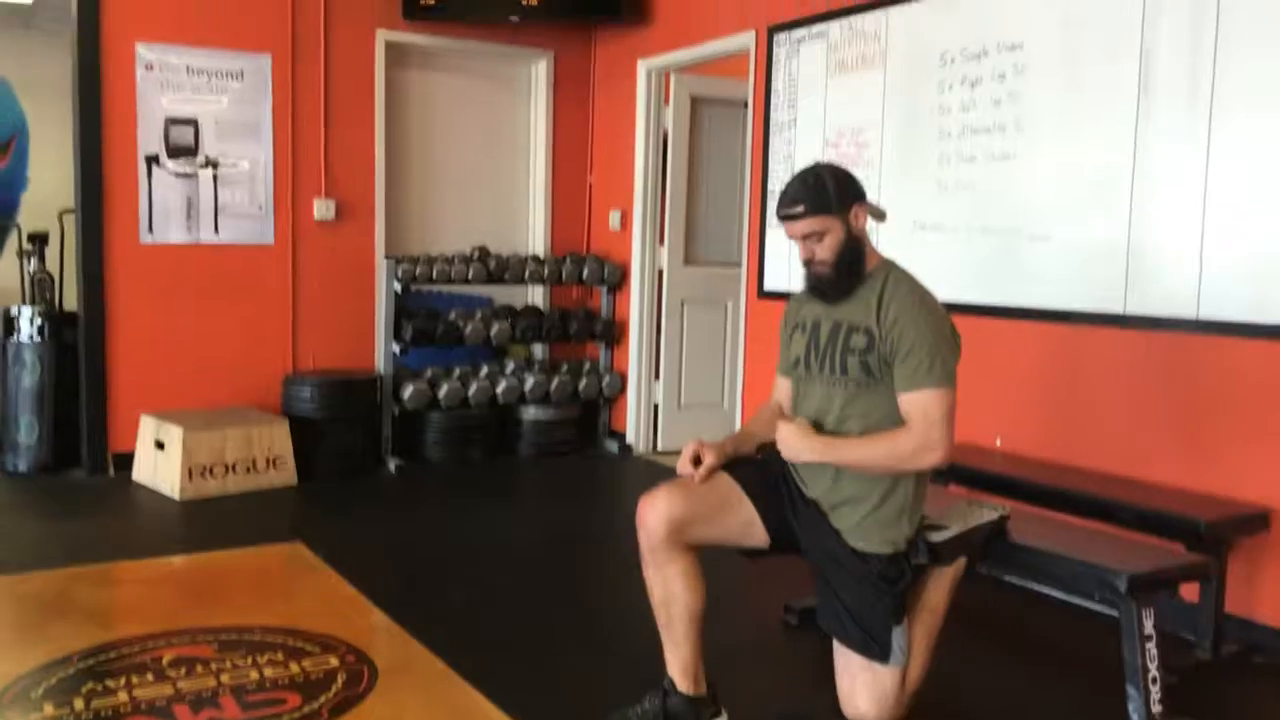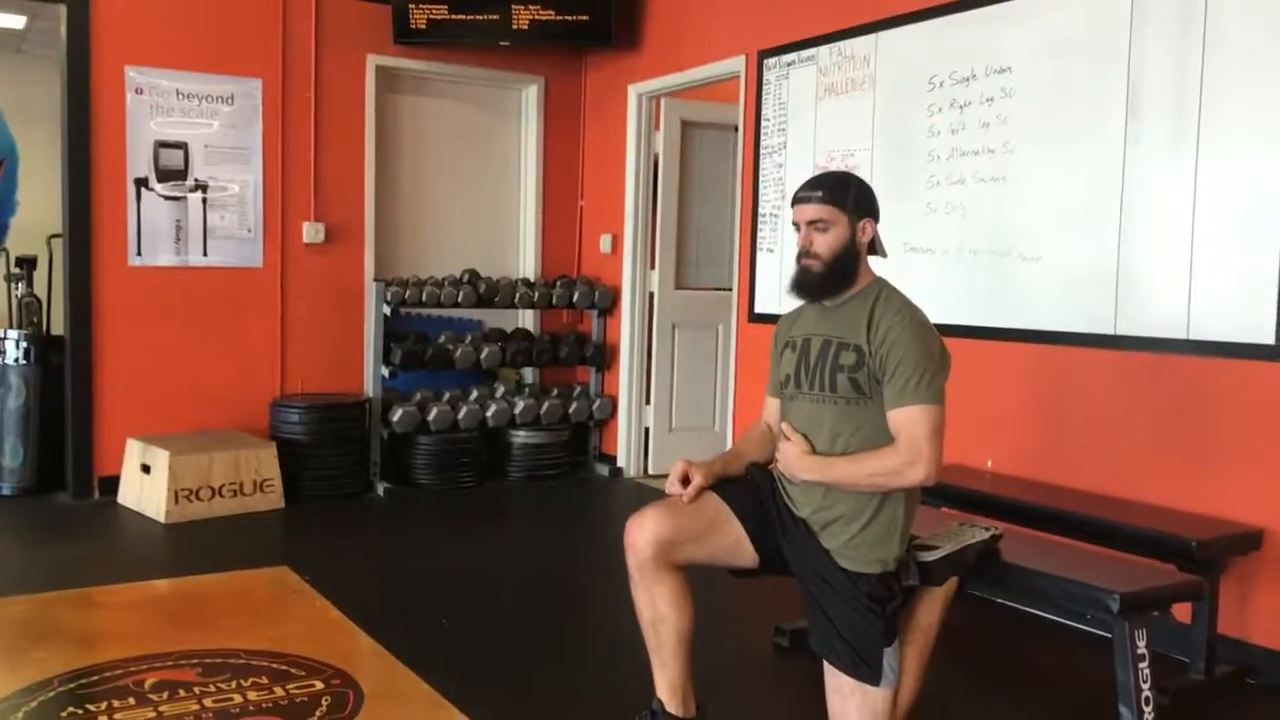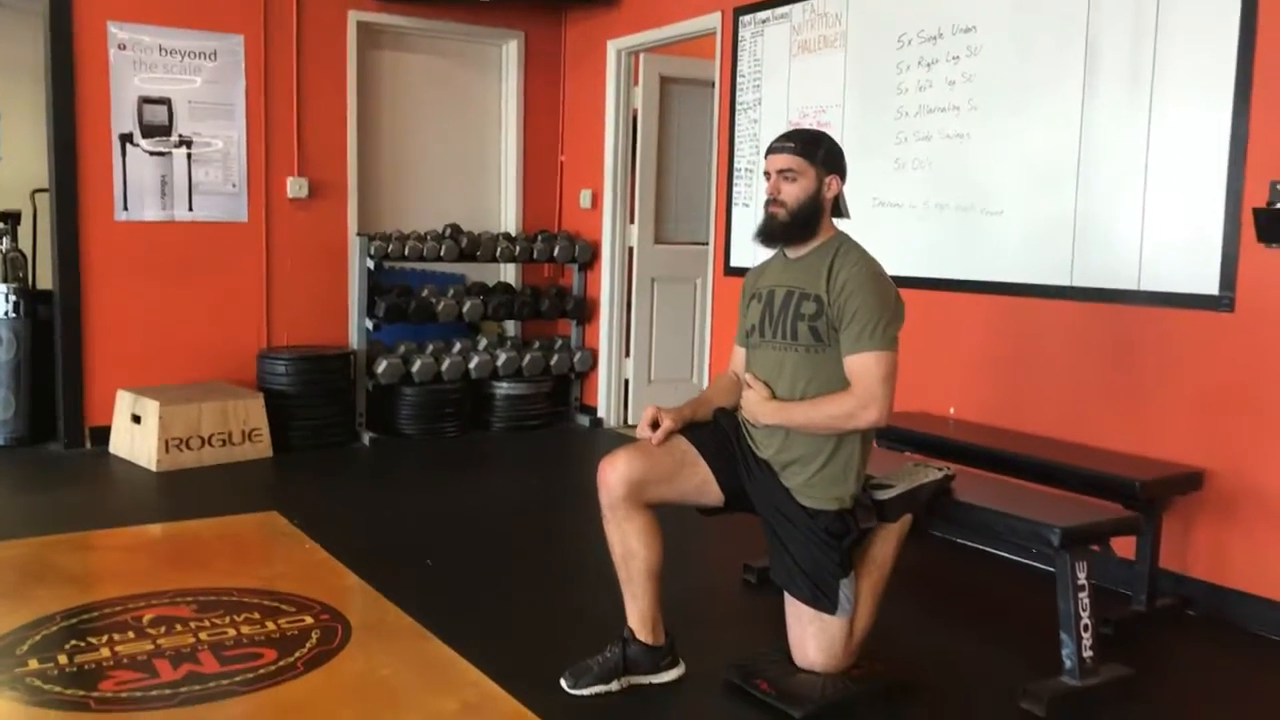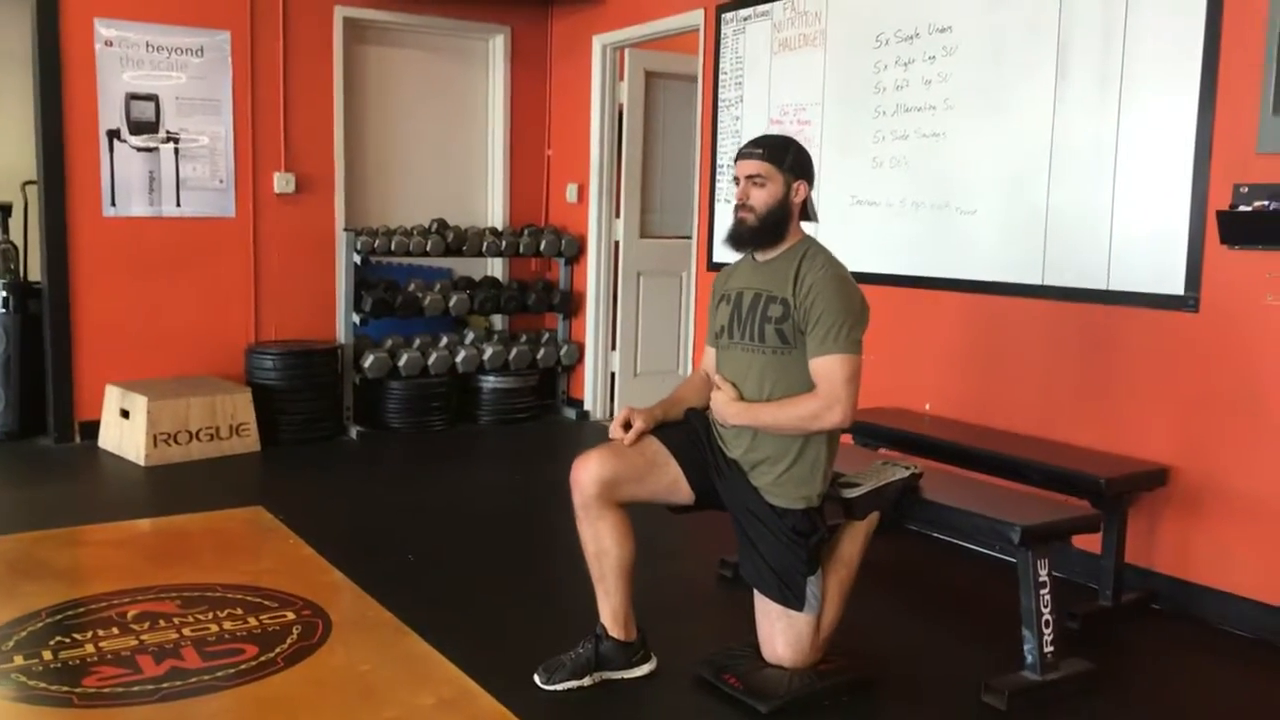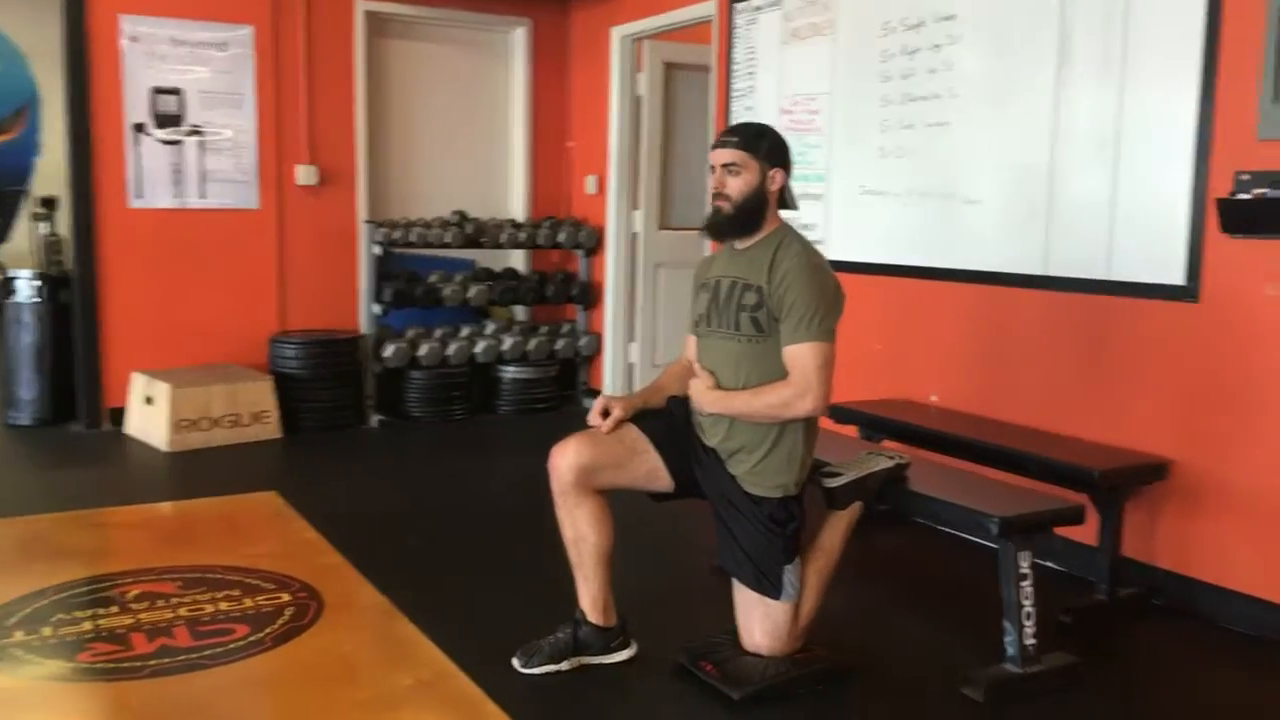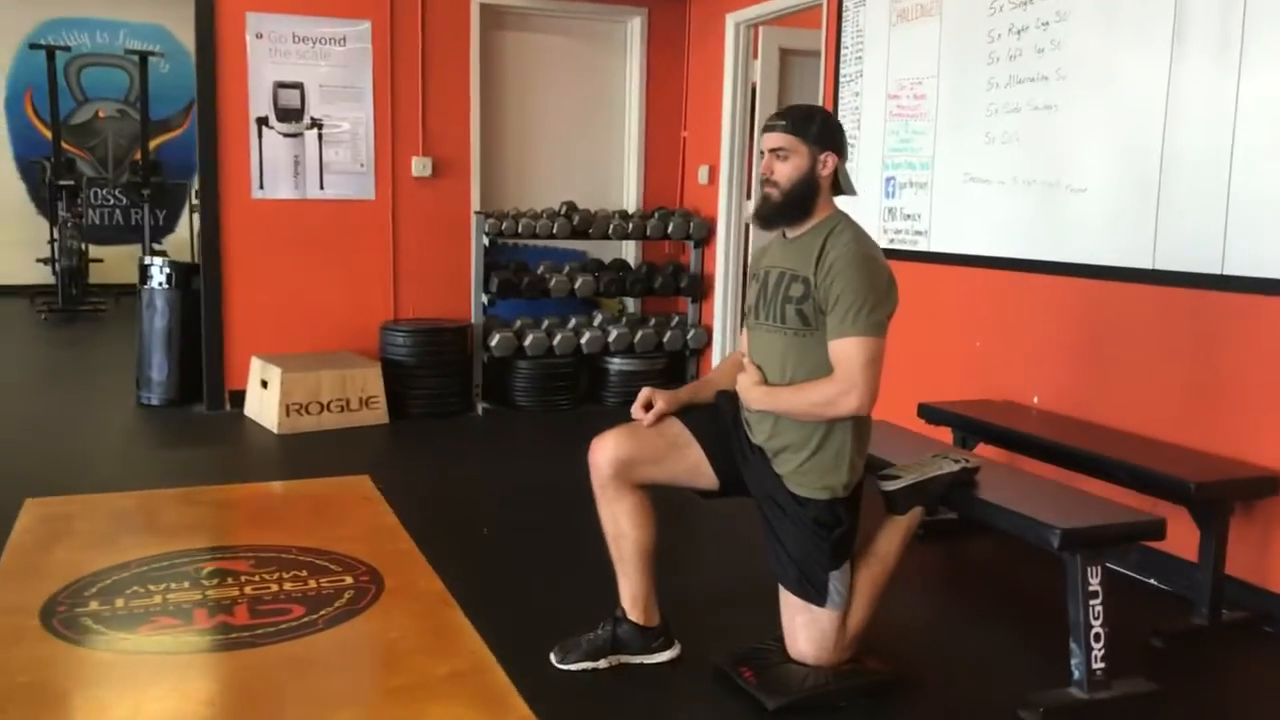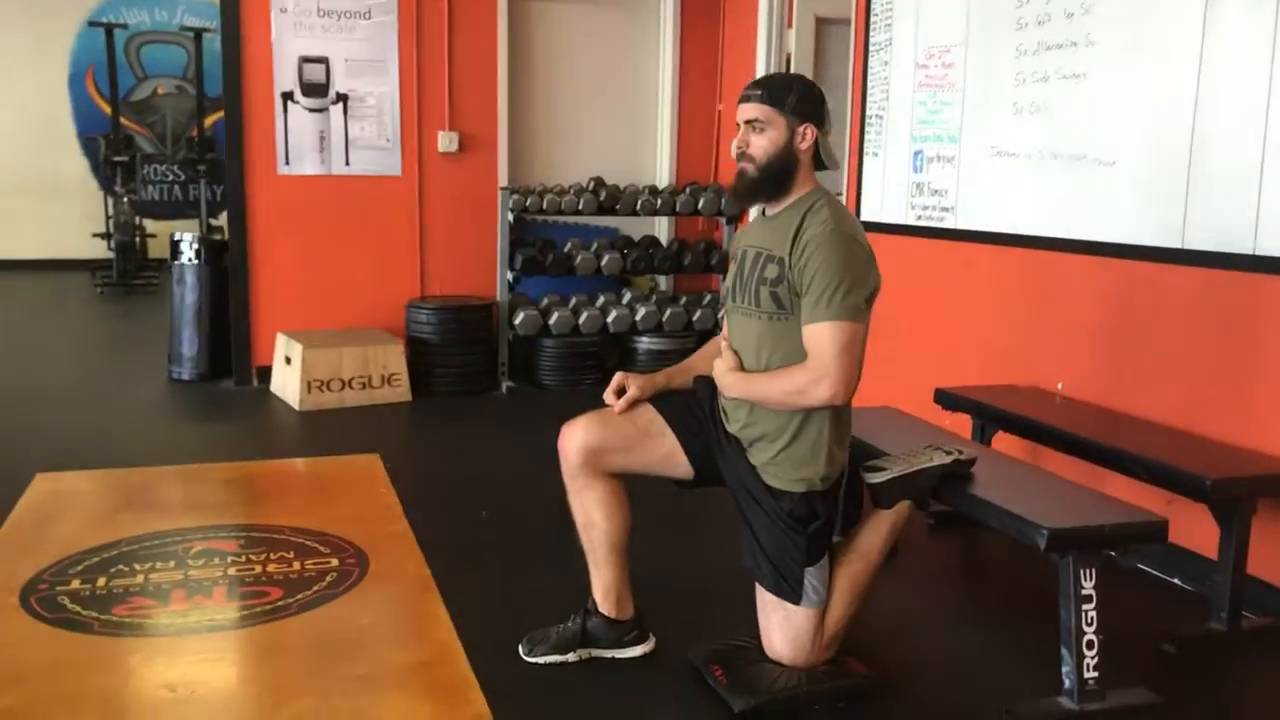
dt=0.7s
person 1, frame 1
left shoulder: (910, 311)
right shoulder: (805, 304)
left elbow: (929, 446)
left wrist: (814, 446)
right wrist: (725, 447)
left hip: (865, 520)
right hip: (794, 484)
right knee: (658, 516)
left ankle: (935, 570)
person 1, frame 2
left shoulder: (899, 326)
right shoulder: (793, 325)
left elbow: (917, 462)
left wrist: (808, 465)
right wrist: (716, 466)
left hip: (852, 540)
right hip: (781, 502)
right knee: (647, 535)
left ankle: (932, 582)
person 1, frame 3
left shoulder: (857, 277)
right shoulder: (761, 278)
left elbow: (871, 406)
left wrist: (769, 410)
right wrist: (684, 412)
left hip: (812, 476)
right hip: (746, 445)
left knee: (821, 662)
right knee: (619, 476)
left ankle: (885, 523)
right ankle: (648, 647)
person 1, frame 4
left shoulder: (822, 281)
right shoulder: (731, 278)
left elbow: (835, 408)
left wrist: (737, 410)
right wrist: (655, 412)
left hip: (780, 476)
right hip: (715, 443)
left knee: (789, 657)
right knee: (591, 476)
left ankle: (855, 519)
right ankle: (621, 643)
person 1, frame 5
left shoulder: (797, 268)
right shoulder: (713, 265)
left elbow: (808, 396)
left wrist: (714, 399)
right wrist: (637, 400)
left hip: (759, 463)
right hip: (697, 432)
left knee: (769, 647)
right knee: (570, 462)
left ankle: (842, 506)
right ankle: (601, 629)
person 1, frame 6
left shoulder: (848, 256)
right shoulder: (771, 251)
left elbow: (853, 394)
left wrist: (757, 393)
right wrist: (681, 395)
left hip: (807, 463)
right hip: (748, 429)
left knee: (817, 653)
right knee: (609, 456)
left ankle: (903, 508)
right ankle: (642, 628)
person 1, frame 7
left shoulder: (826, 236)
right shoulder: (755, 229)
left elbow: (829, 383)
left wrist: (731, 380)
right wrist: (657, 380)
left hip: (785, 454)
right hip: (728, 416)
left knee: (795, 654)
right knee: (580, 444)
left ankle: (889, 502)
right ankle: (614, 621)
